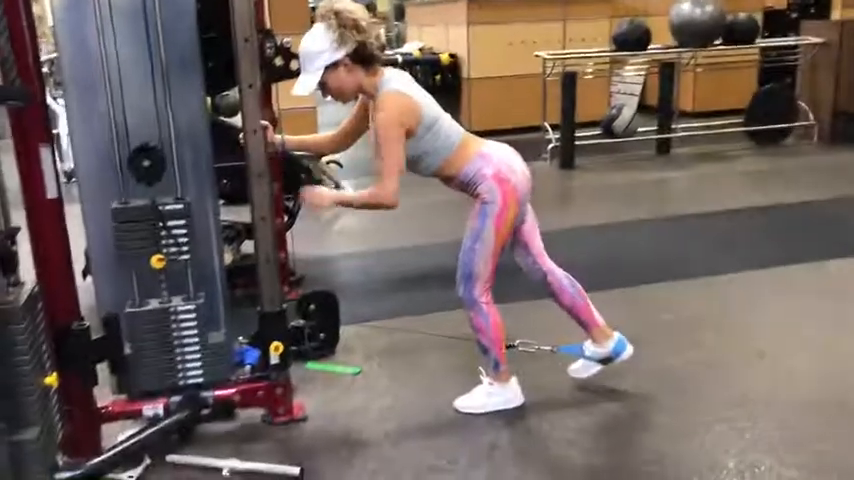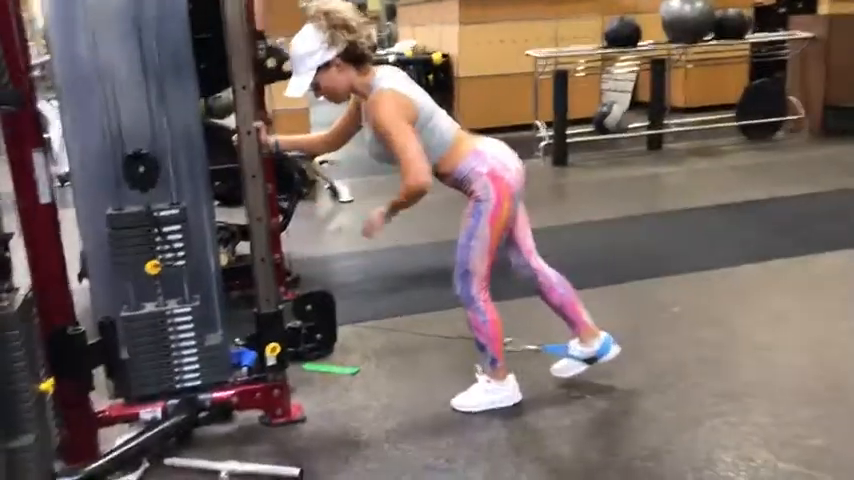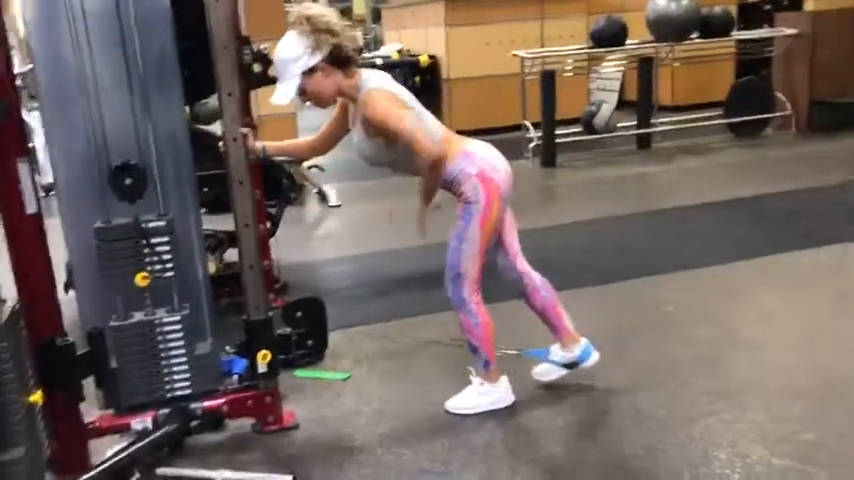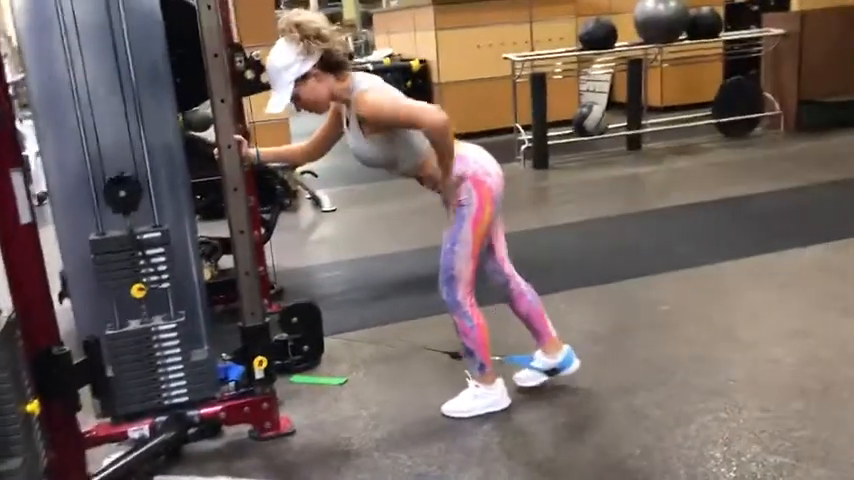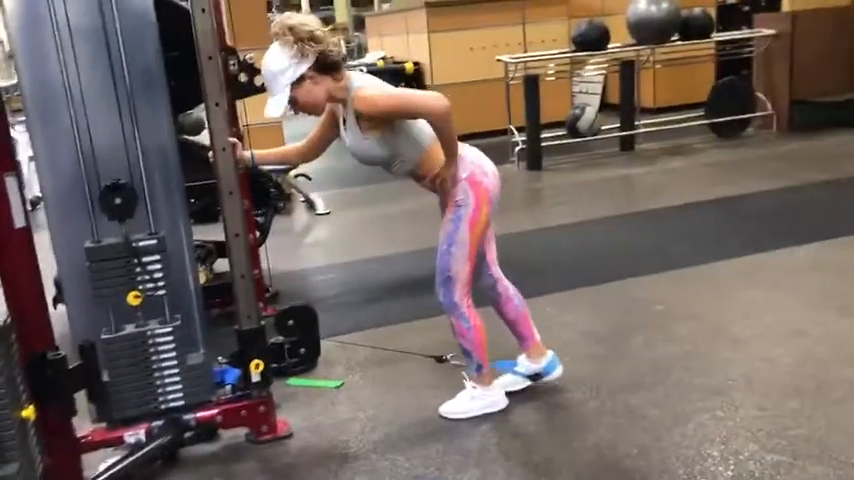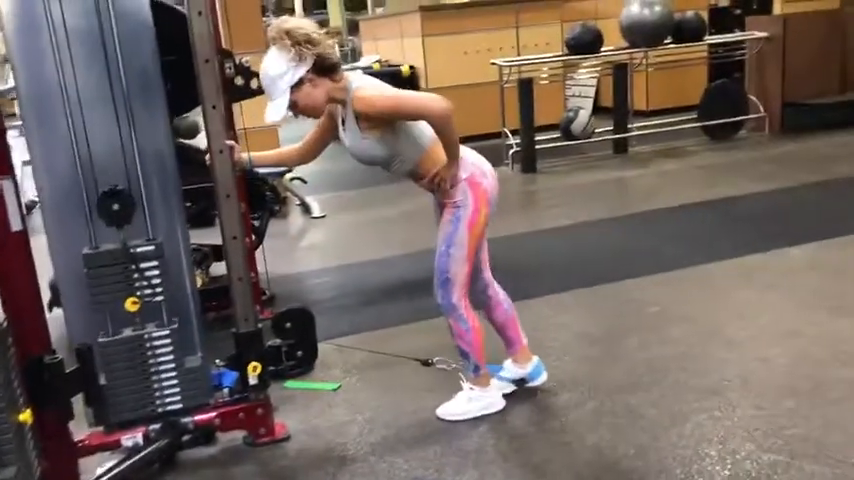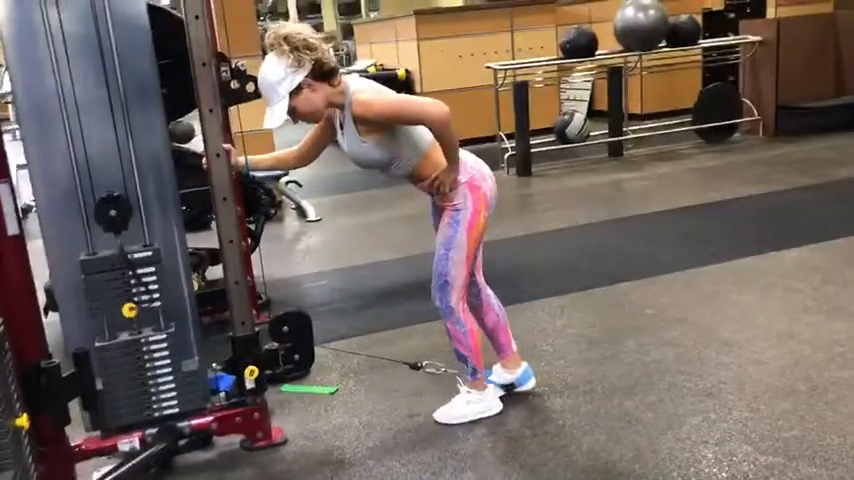
dt=0.1s
person 1, frame 1
left shoulder: (389, 107)
right shoulder: (379, 89)
left elbow: (386, 195)
right elbow: (337, 141)
left wrist: (333, 197)
right wrist: (279, 140)
left hip: (495, 181)
right hip: (499, 171)
left knee: (472, 291)
right knee: (539, 266)
left ankle: (502, 386)
right ankle: (605, 341)
person 1, frame 2
left shoulder: (383, 102)
right shoulder: (369, 91)
left elbow: (417, 182)
right elbow: (330, 140)
left wrist: (385, 213)
right wrist: (273, 143)
left hip: (489, 178)
right hip: (493, 171)
left knee: (470, 289)
right knee: (530, 264)
left ankle: (500, 383)
right ankle: (591, 341)
person 1, frame 3
left shoulder: (373, 102)
right shoulder: (354, 95)
left elbow: (433, 151)
right elbow: (316, 146)
left wrist: (425, 200)
right wrist: (260, 148)
left hip: (477, 178)
right hip: (478, 173)
left knee: (461, 290)
right knee: (515, 267)
left ankle: (493, 385)
right ankle: (571, 346)
person 1, frame 4
left shoulder: (366, 101)
right shoulder: (345, 101)
left elbow: (436, 120)
right elbow: (310, 151)
left wrist: (447, 173)
right wrist: (253, 155)
left hip: (470, 179)
right hip: (466, 178)
left knee: (456, 292)
right knee: (501, 273)
left ankle: (488, 388)
right ankle: (553, 352)
person 1, frame 5
left shoulder: (363, 98)
right shoulder: (340, 103)
left elbow: (438, 105)
right elbow: (304, 152)
left wrist: (450, 164)
right wrist: (247, 157)
left hip: (467, 180)
right hip: (461, 180)
left knee: (452, 293)
right knee: (488, 277)
left ankle: (485, 389)
right ankle: (537, 357)
person 1, frame 6
left shoulder: (364, 98)
right shoulder: (340, 105)
left elbow: (439, 107)
right elbow: (303, 152)
left wrist: (453, 165)
right wrist: (244, 158)
left hip: (466, 184)
right hip: (452, 187)
left knee: (450, 294)
right knee: (478, 282)
left ankle: (483, 390)
right ankle: (523, 363)
person 1, frame 7
left shoulder: (362, 103)
right shoulder: (337, 109)
left elbow: (438, 111)
right elbow: (300, 157)
left wrist: (453, 169)
right wrist: (241, 162)
left hip: (465, 186)
right hip: (448, 189)
left knee: (448, 297)
right knee: (470, 286)
left ankle: (478, 393)
right ankle: (512, 367)
